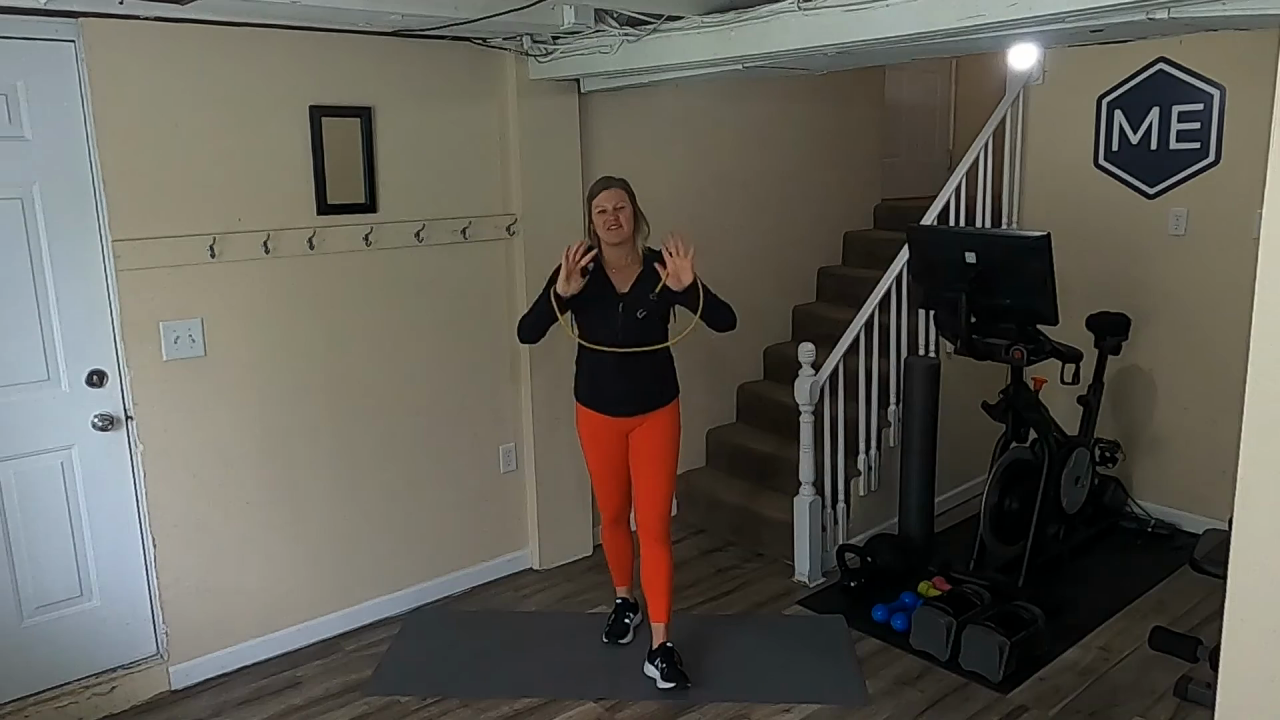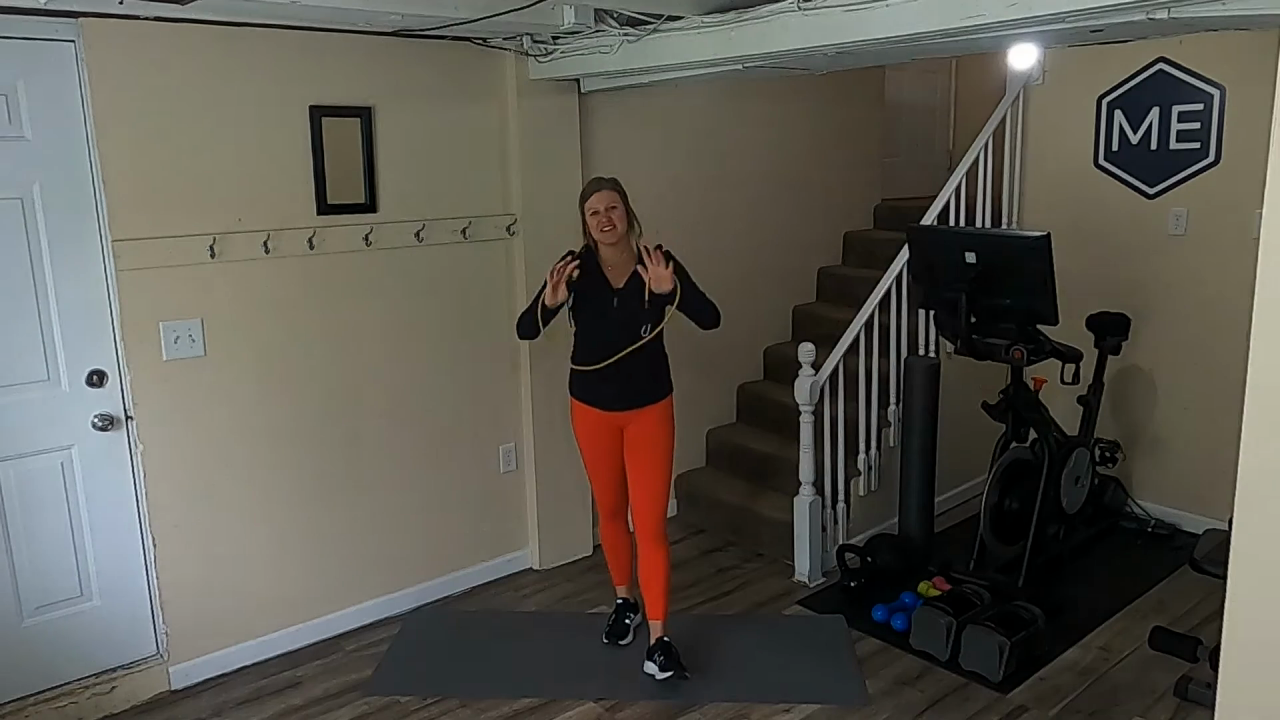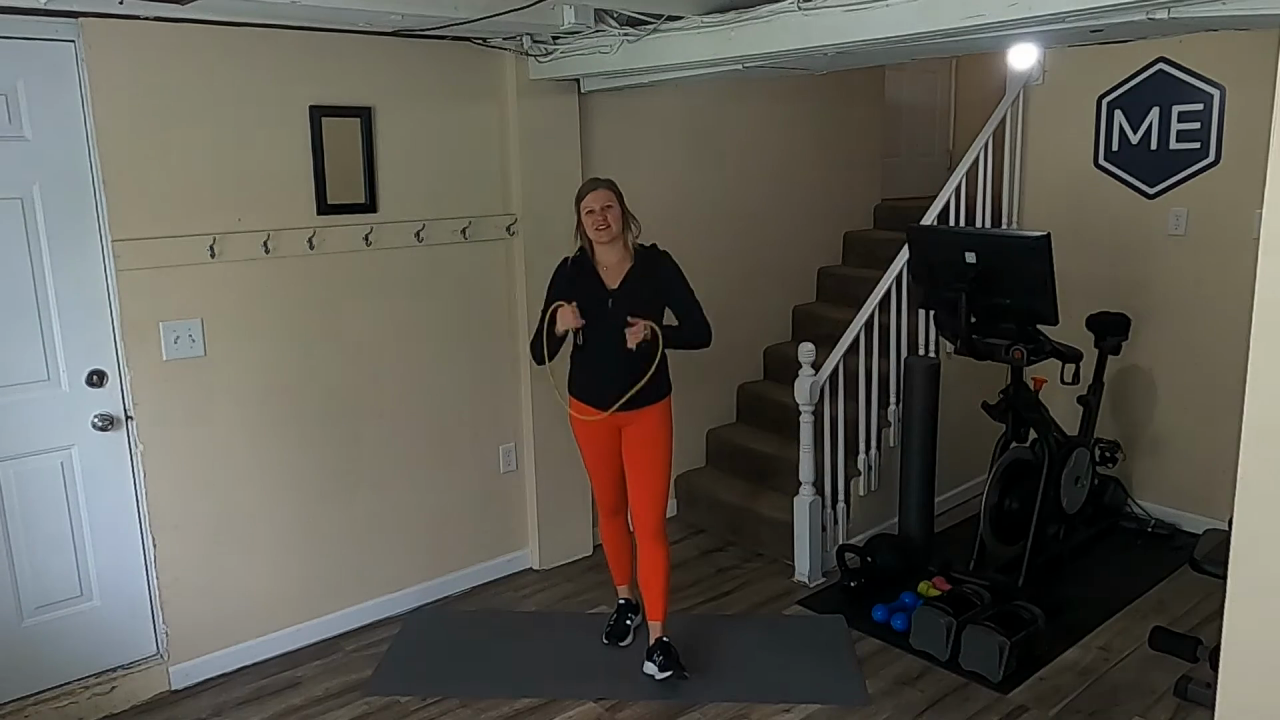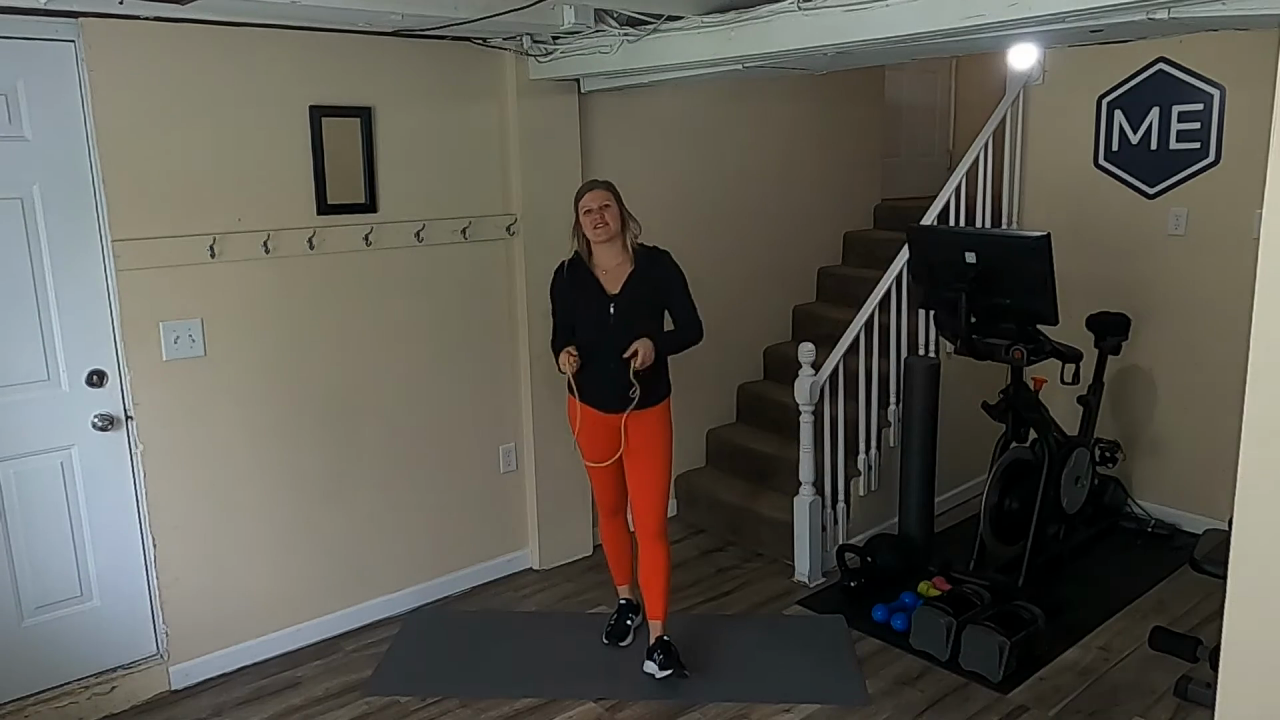
dt=0.2s
person 1, frame 1
left shoulder: (662, 265)
right shoulder: (580, 269)
left elbow: (726, 322)
right elbow: (527, 334)
left wrist: (688, 288)
right wrist: (560, 292)
left hip: (656, 413)
right hip: (597, 412)
left knee: (654, 527)
right knee: (613, 516)
left ankle: (660, 646)
right ankle: (624, 602)
person 1, frame 2
left shoulder: (656, 264)
right shoulder: (575, 267)
left elbow: (710, 320)
right elbow: (525, 331)
left wrist: (670, 290)
right wrist: (549, 301)
left hip: (650, 409)
right hip: (592, 408)
left knee: (651, 522)
right knee: (611, 511)
left ankle: (658, 642)
right ankle: (624, 600)
person 1, frame 3
left shoulder: (656, 265)
right shoulder: (570, 272)
left elbow: (701, 334)
right elbow: (540, 353)
left wrist: (657, 330)
right wrist: (556, 328)
left hip: (648, 409)
right hip: (590, 408)
left knee: (650, 522)
right knee: (611, 510)
left ankle: (658, 641)
right ankle: (625, 601)
person 1, frame 4
left shoulder: (657, 265)
right shoulder: (568, 276)
left elbow: (691, 330)
right elbow: (562, 338)
left wrist: (655, 344)
right wrist: (564, 355)
left hip: (647, 409)
right hip: (590, 408)
left knee: (650, 522)
right knee: (610, 509)
left ankle: (658, 640)
right ankle: (626, 602)
